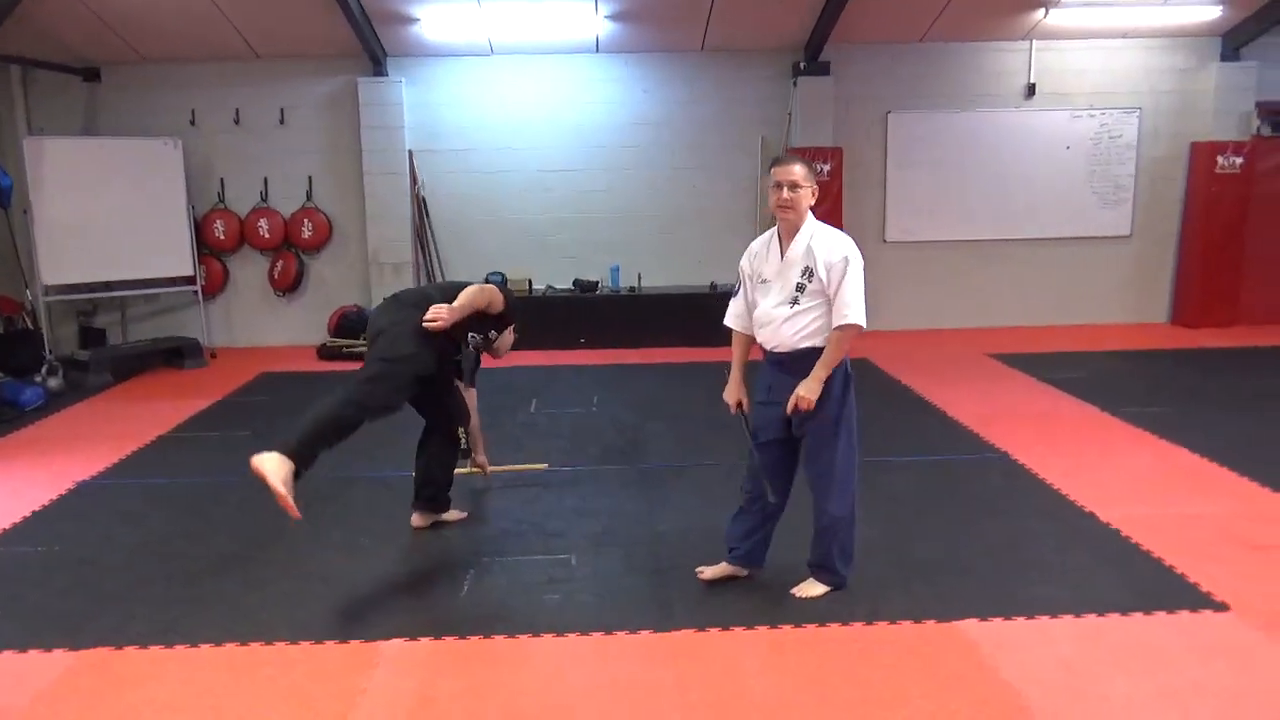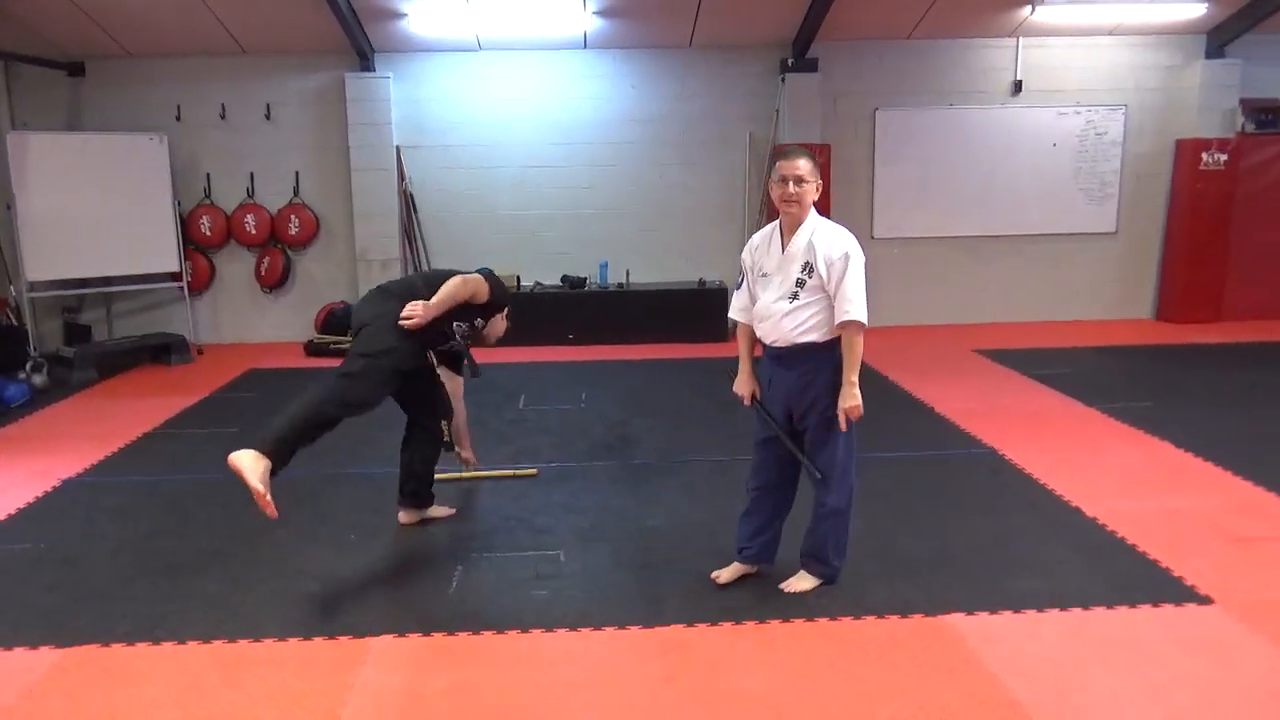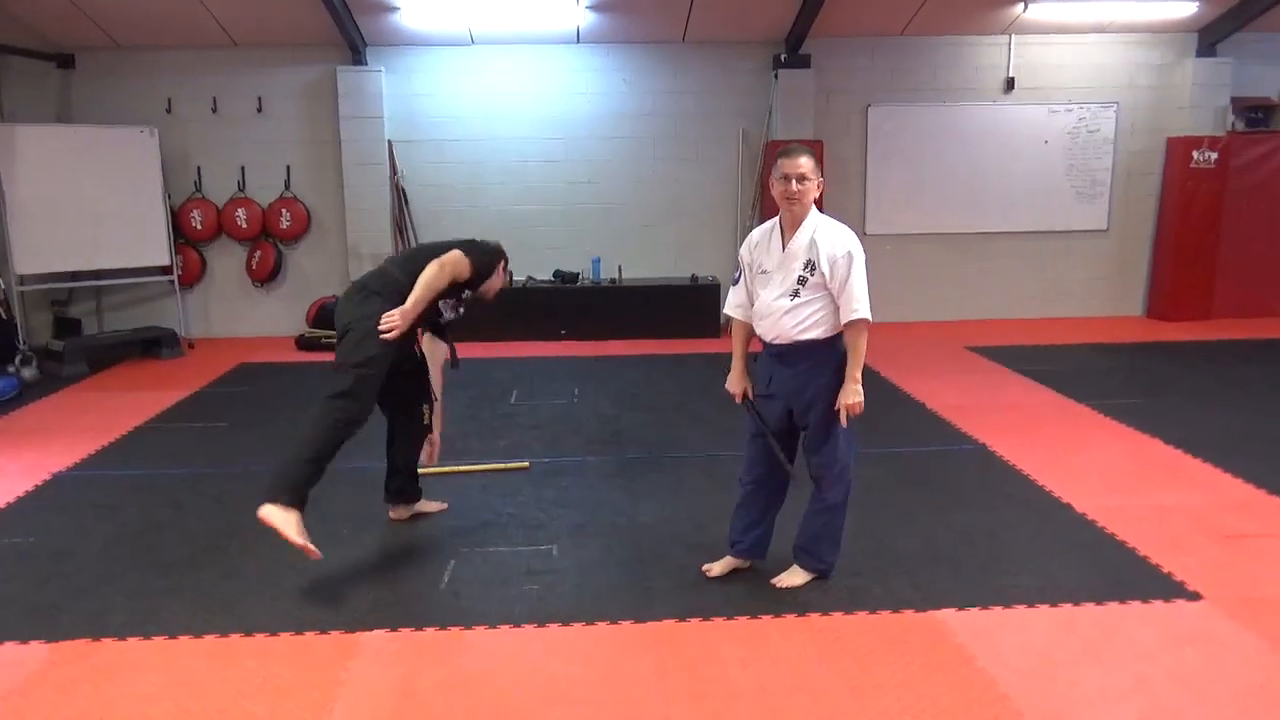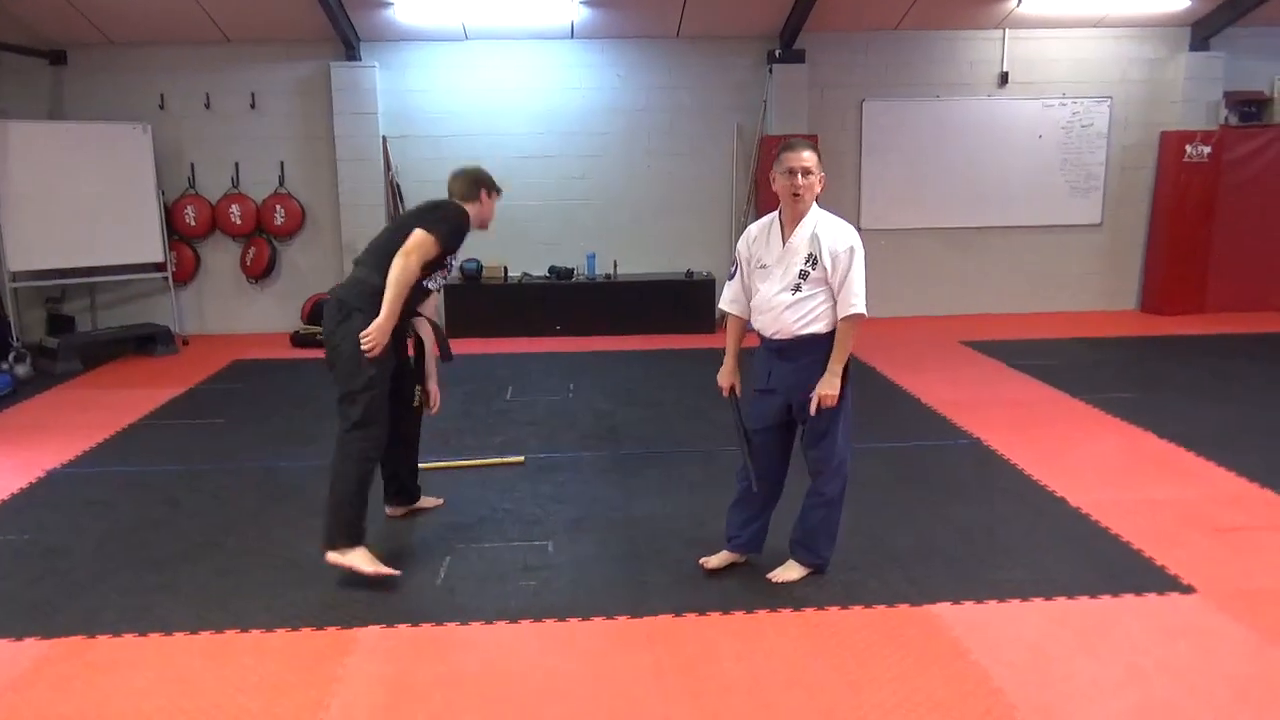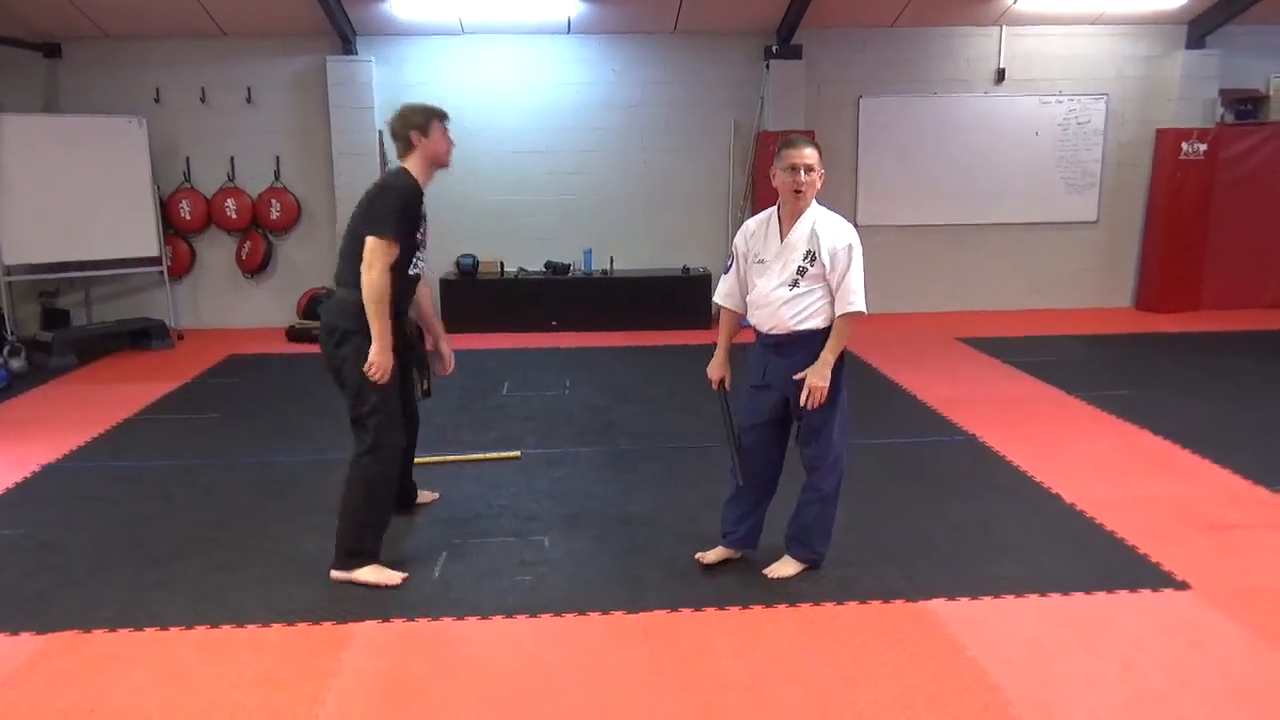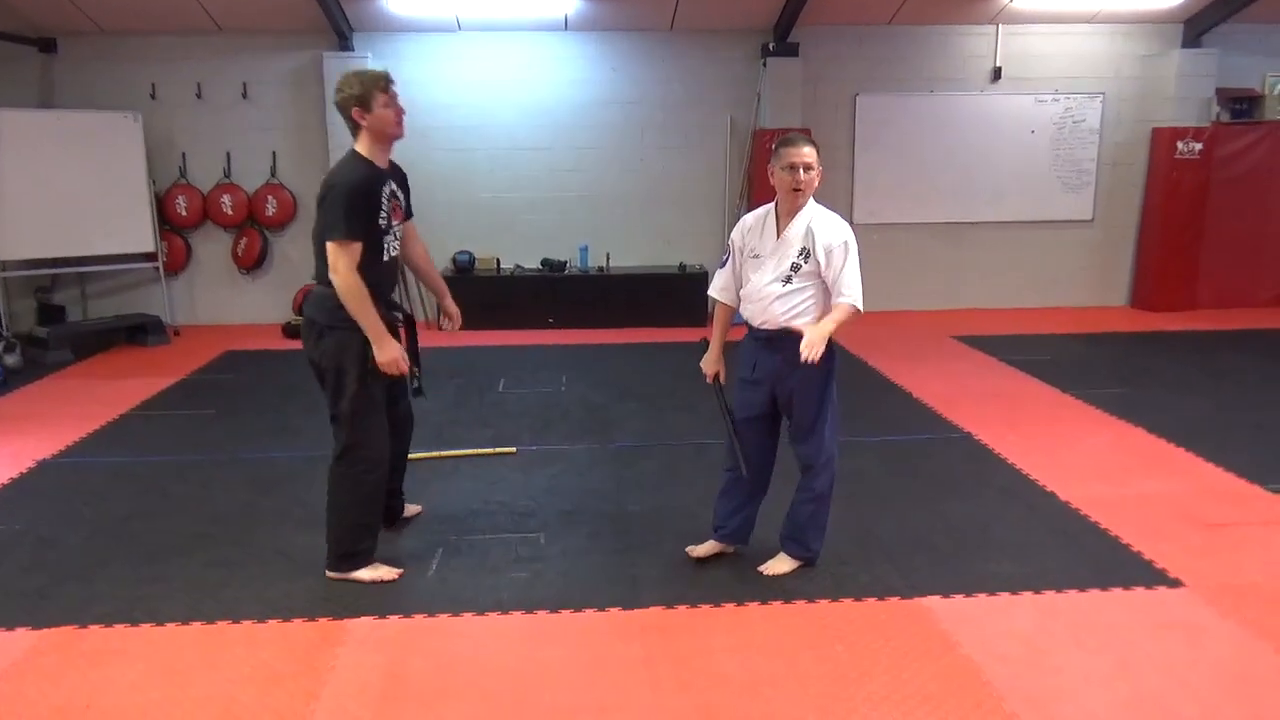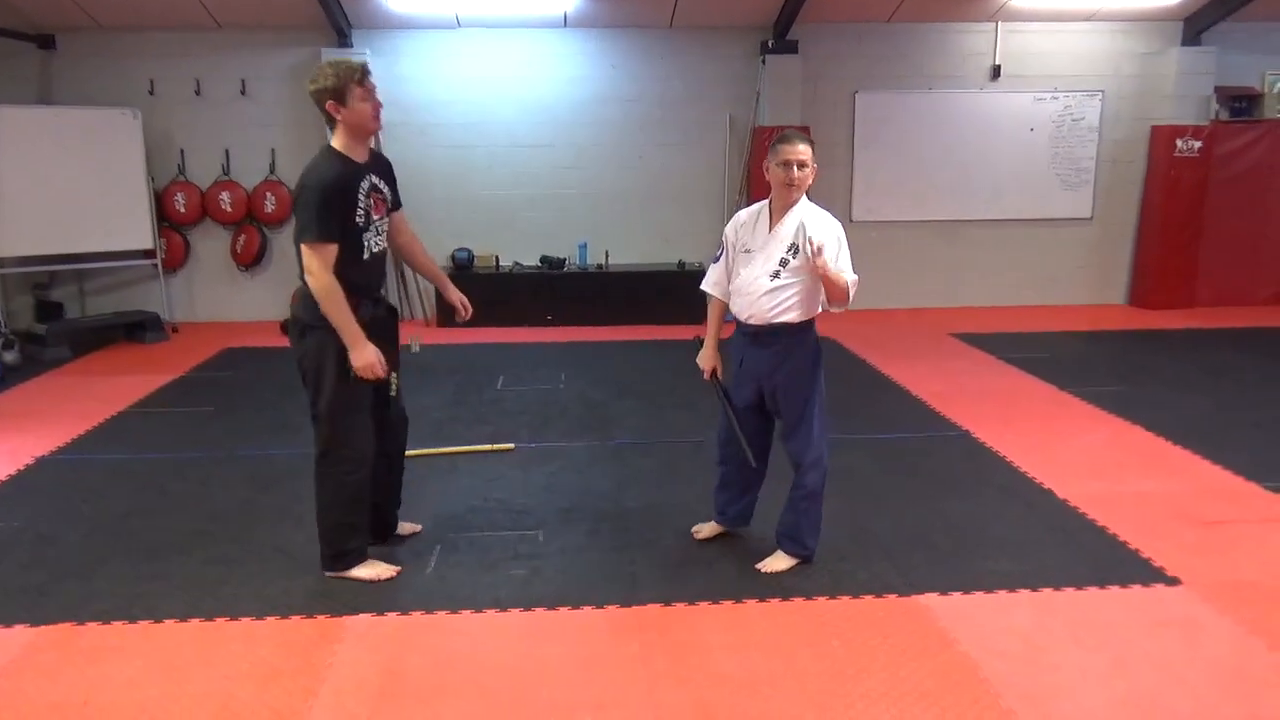
dt=0.2s
person 1, frame 1
left shoulder: (835, 247)
right shoulder: (757, 252)
left elbow: (849, 324)
right elbow: (743, 321)
left wrist: (815, 381)
right wrist: (735, 379)
left hip: (822, 372)
right hip: (774, 373)
left knee: (830, 478)
right knee: (763, 471)
left ankle: (828, 570)
right ankle: (741, 557)
person 1, frame 2
left shoulder: (836, 243)
right shoulder: (758, 245)
left elbow: (852, 320)
right elbow: (746, 314)
left wrist: (849, 385)
right wrist: (745, 370)
left hip: (821, 367)
right hip: (775, 367)
left knee: (829, 472)
right knee: (767, 468)
left ankle: (820, 564)
right ankle: (751, 555)
person 1, frame 3
left shoulder: (837, 241)
right shoulder: (757, 241)
left elbow: (856, 317)
right elbow: (742, 310)
left wrist: (853, 381)
right wrist: (738, 368)
left hip: (820, 365)
right hip: (772, 364)
left knee: (828, 469)
right knee: (761, 463)
left ankle: (813, 559)
right ankle: (743, 550)
person 1, frame 4
left shoulder: (838, 236)
right shoulder: (755, 236)
left elbow: (851, 311)
right elbow: (738, 304)
left wrist: (834, 374)
right wrist: (730, 363)
left hip: (817, 360)
right hip: (770, 359)
left knee: (826, 463)
right knee: (758, 456)
left ankle: (809, 554)
right ankle: (740, 544)
person 1, frame 5
left shoulder: (836, 233)
right shoulder: (752, 231)
left elbow: (849, 308)
right elbow: (732, 298)
left wrist: (824, 366)
right wrist: (721, 356)
left hip: (814, 355)
right hip: (765, 354)
left knee: (821, 459)
right knee: (752, 451)
left ankle: (804, 549)
right ankle: (735, 539)
person 1, frame 6
left shoulder: (832, 230)
right shoulder: (749, 226)
left elbow: (848, 300)
right elbow: (727, 291)
left wrist: (821, 331)
right wrist: (715, 349)
left hip: (805, 353)
right hip: (756, 349)
left knee: (814, 455)
right knee: (745, 446)
left ankle: (799, 546)
right ankle: (727, 533)
person 1, frame 7
left shoulder: (821, 226)
right shoulder: (742, 222)
left elbow: (843, 296)
right elbow: (719, 286)
left wrist: (825, 273)
right wrist: (710, 345)
left hip: (793, 348)
right hip: (746, 344)
left knee: (805, 450)
right knee: (736, 437)
left ankle: (796, 543)
right ankle: (729, 514)
person 2, frame 1
left shoulder: (467, 348)
right shoulder: (503, 305)
left elbow: (466, 402)
right elbow: (482, 293)
left wrist: (476, 451)
right wrist: (455, 312)
right hip: (406, 325)
left knee: (452, 417)
right knee: (370, 394)
left ankle: (430, 506)
right ankle: (282, 461)
person 2, frame 2
left shoulder: (456, 341)
right shoulder: (494, 293)
left elbow: (453, 395)
right elbow: (465, 283)
left wrist: (463, 447)
right wrist: (434, 307)
right hip: (391, 319)
left knee: (434, 412)
right knee: (350, 390)
left ankle: (415, 502)
right ankle: (259, 457)
person 2, frame 3
left shoulder: (456, 299)
right shoulder: (485, 256)
left elbow: (433, 360)
right elbow: (444, 267)
left wrist: (432, 427)
right wrist: (409, 310)
right hip: (376, 311)
left knee: (412, 404)
right knee: (347, 402)
left ankle: (402, 497)
right ankle: (283, 503)
person 2, frame 4
left shoulder: (445, 223)
right shoulder: (454, 215)
left elbow: (421, 313)
right elbow: (408, 255)
right wrist: (386, 320)
left hip: (367, 314)
right hip: (363, 315)
left knee: (402, 409)
right knee: (364, 420)
left ankle: (401, 495)
right ankle: (344, 542)
person 2, frame 5
left shoulder: (408, 196)
right shoulder: (398, 191)
left elbow: (412, 282)
right elbow: (373, 268)
left wrist: (438, 338)
right wrist: (381, 343)
left hip: (381, 329)
right hip: (358, 328)
left knee: (402, 416)
right knee: (380, 435)
left ankle: (398, 494)
right ankle: (352, 559)
person 2, frame 6
left shoulder: (392, 175)
right shoulder: (349, 183)
left elbow: (409, 243)
right elbow: (341, 271)
left wrist: (445, 298)
right wrist: (382, 339)
left hip: (374, 317)
right hip: (341, 326)
left knee: (395, 418)
right knee: (362, 436)
left ankle: (388, 505)
right ankle: (348, 558)
person 2, frame 7
left shoulder: (378, 166)
right shoulder: (322, 181)
left elbow: (398, 233)
right elbow: (317, 273)
left wrist: (446, 286)
right wrist: (355, 343)
left hip: (369, 312)
right hip: (330, 328)
left knee: (389, 424)
right knee: (346, 441)
left ankle: (380, 521)
right ankle: (343, 556)
